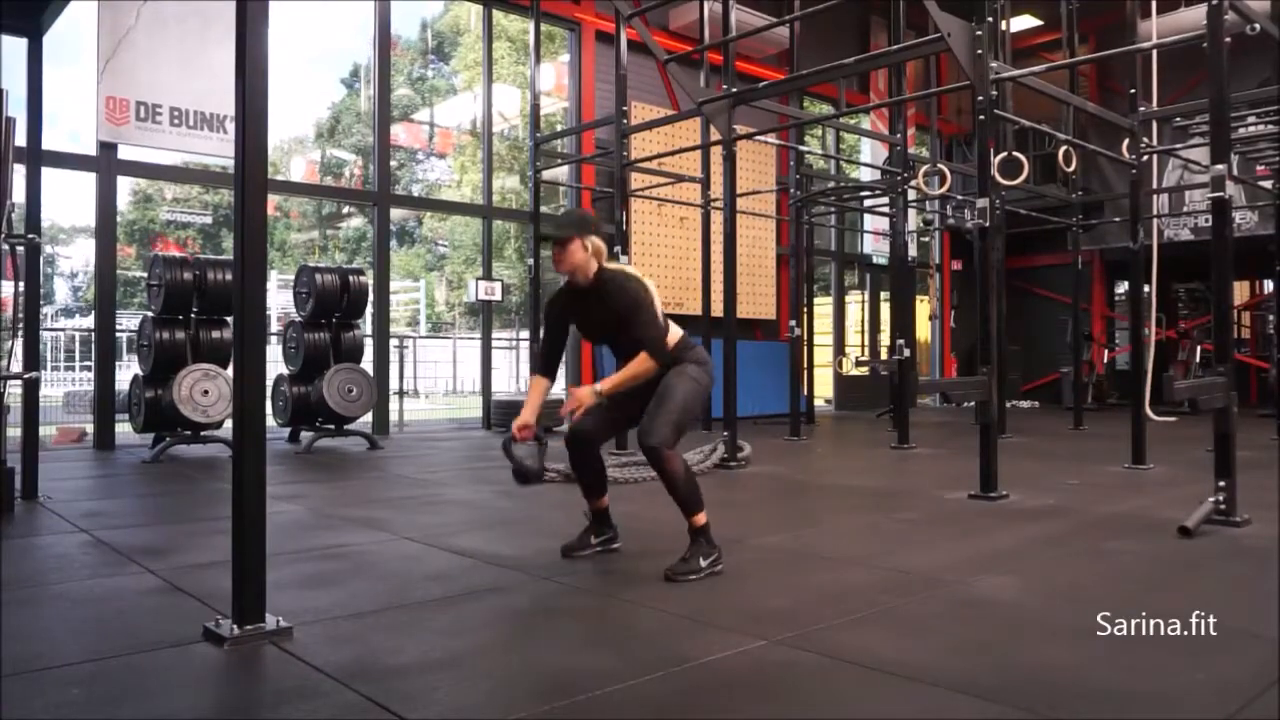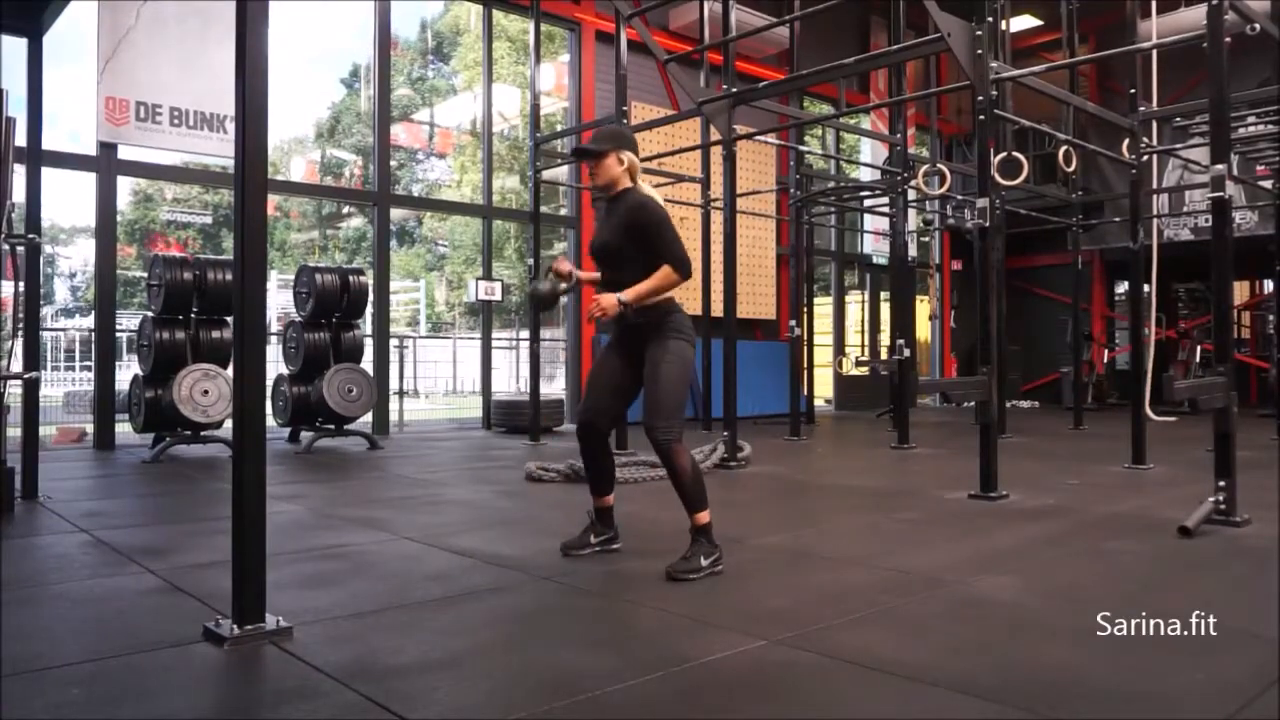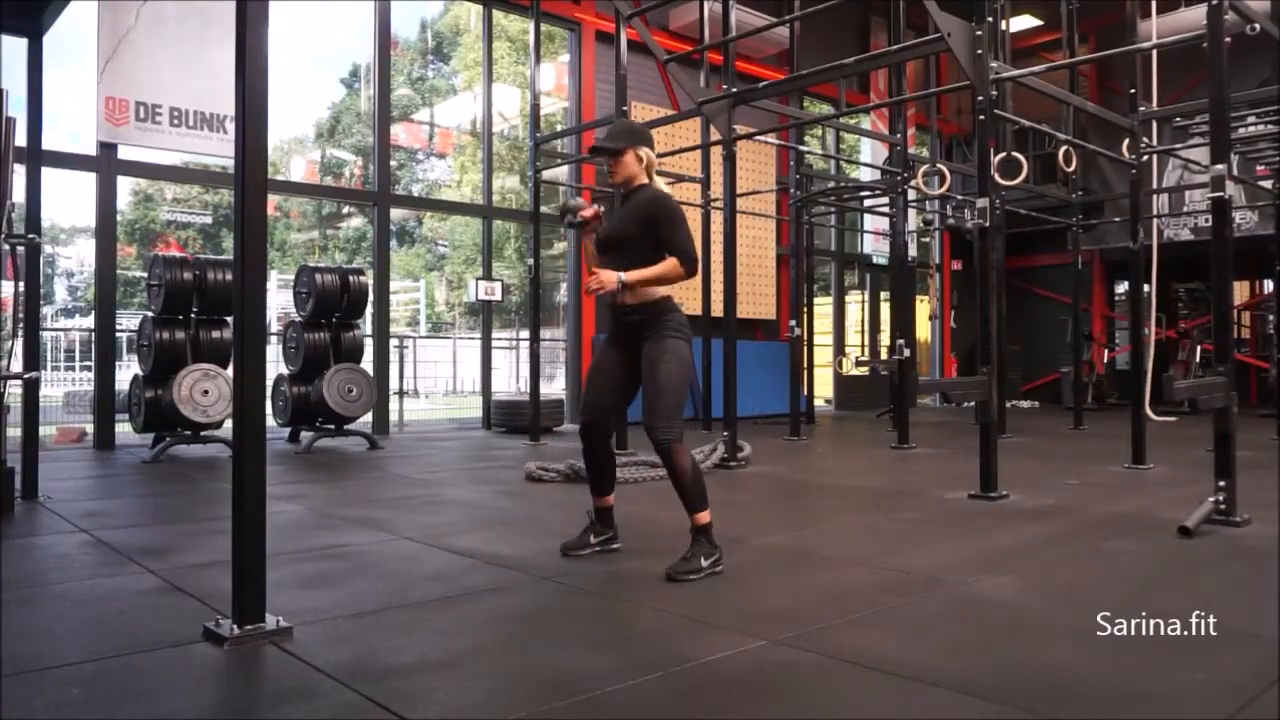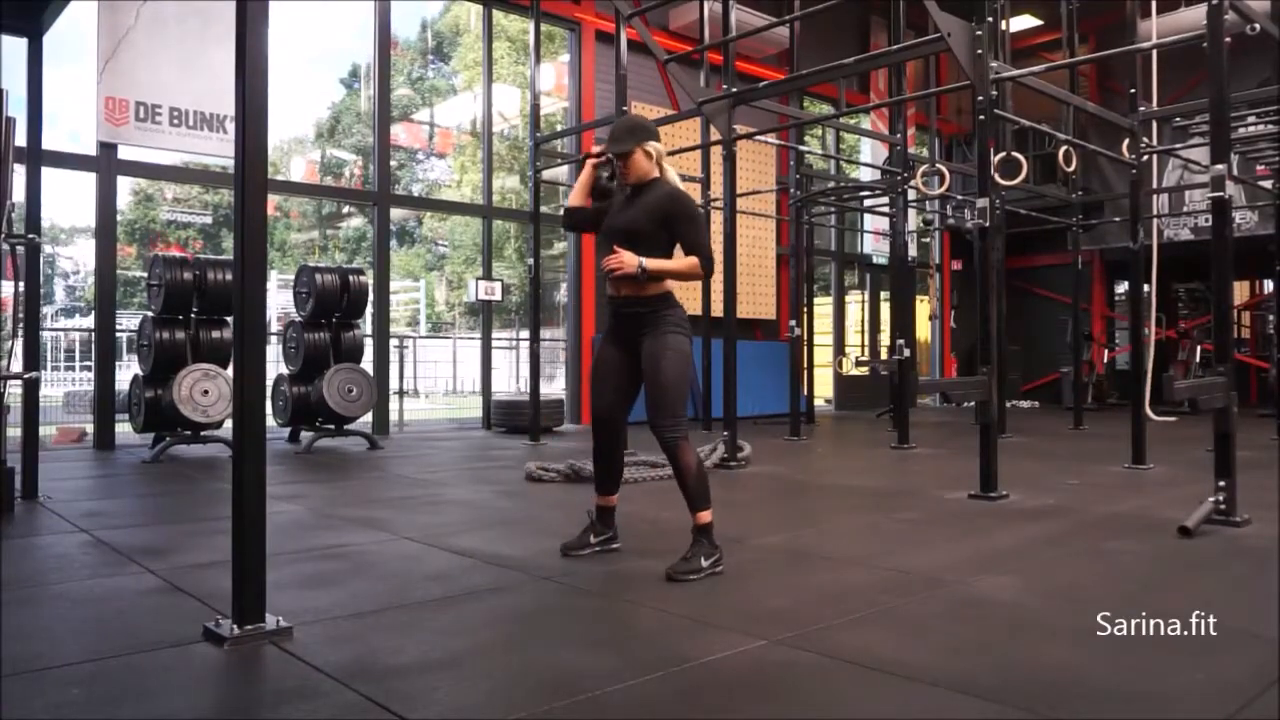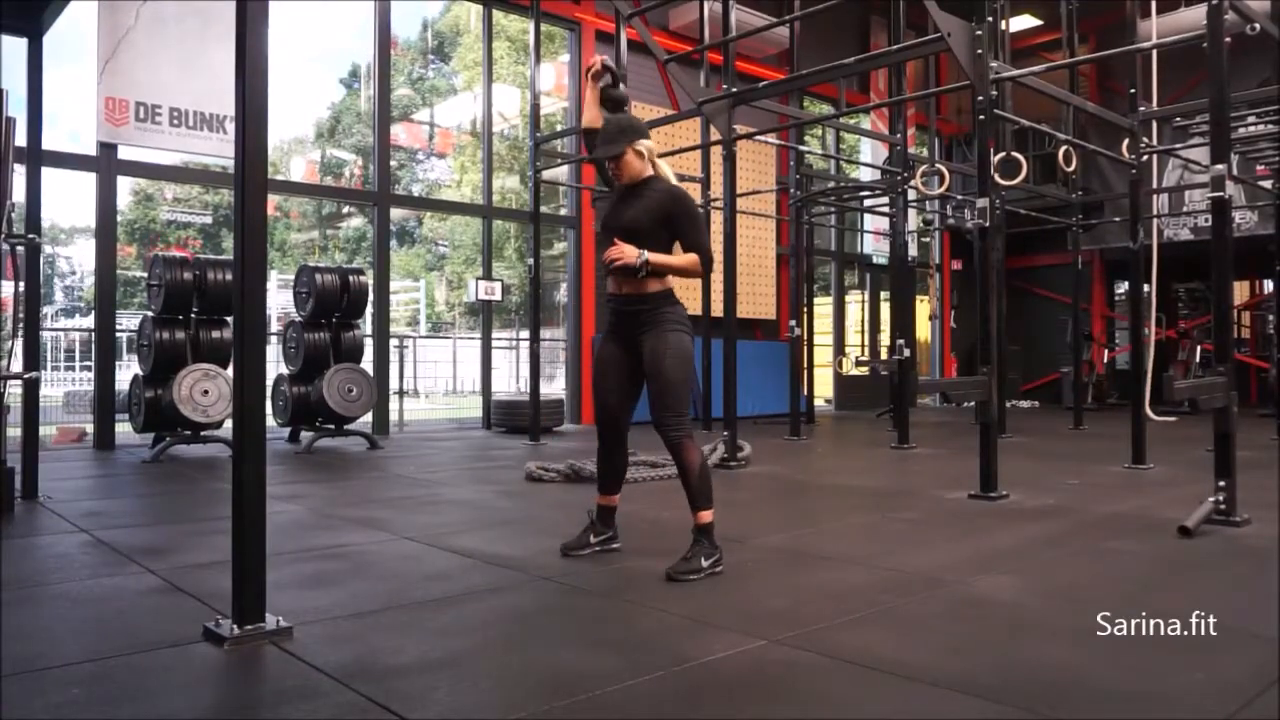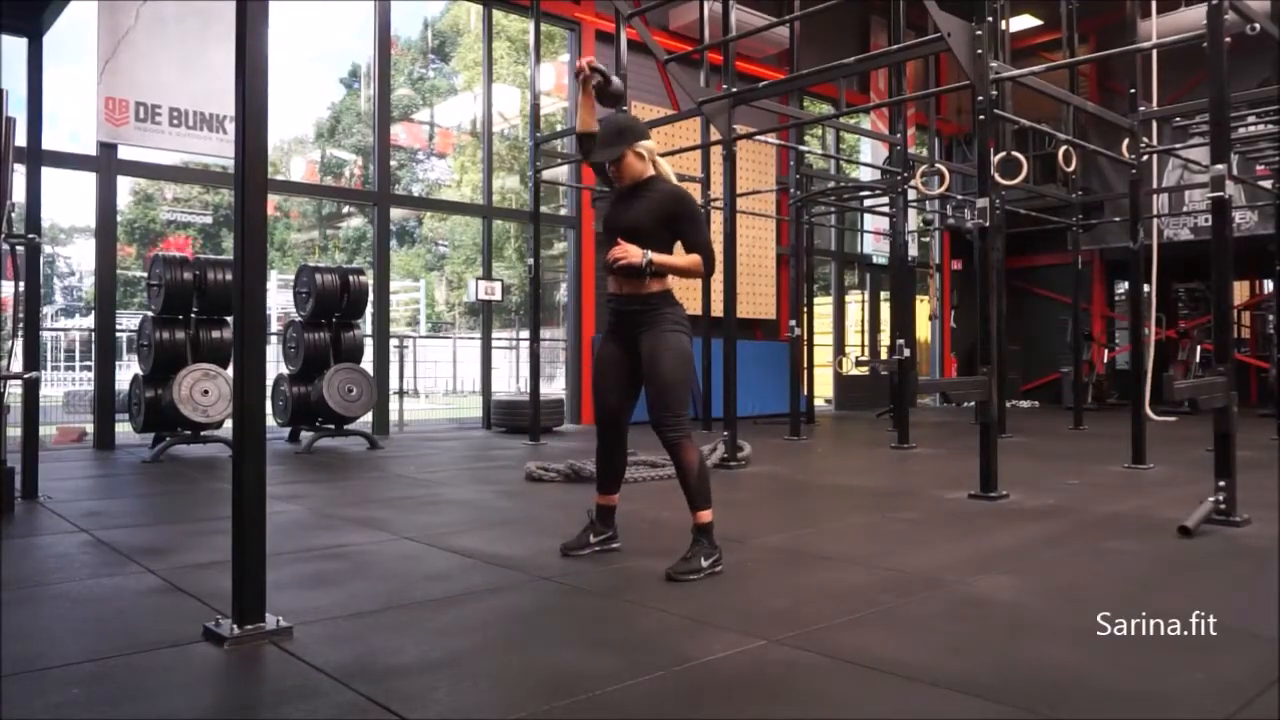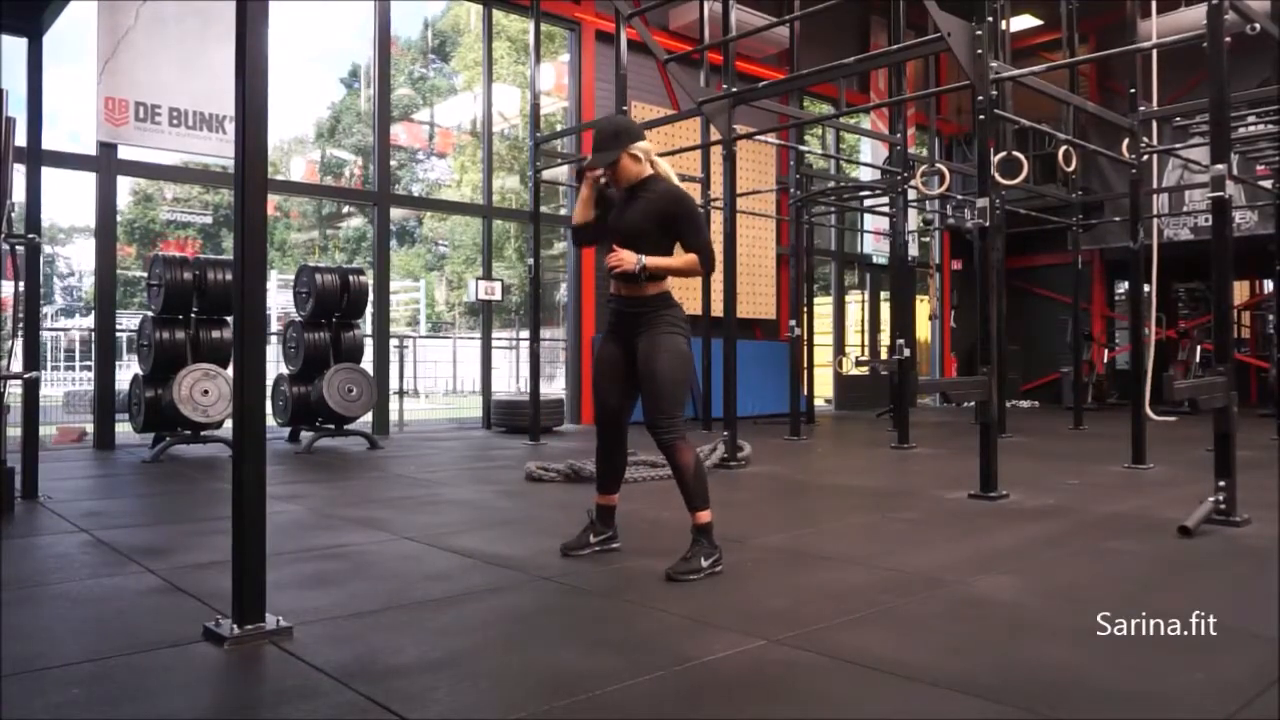
dt=0.2s
person 1, frame 1
left shoulder: (621, 287)
right shoulder: (563, 301)
left elbow: (655, 352)
right elbow: (546, 363)
left wrist: (598, 392)
right wrist: (529, 413)
left hip: (685, 363)
right hip: (639, 372)
left knee: (655, 440)
right knee: (580, 436)
left ankle: (705, 548)
right ankle: (602, 528)
person 1, frame 2
left shoulder: (641, 206)
right shoulder: (605, 212)
left elbow: (680, 267)
left wrist: (623, 299)
right wrist: (575, 273)
left hip: (665, 330)
right hip: (625, 334)
left knee: (662, 433)
right knee: (590, 425)
left ankle: (706, 544)
right ankle: (604, 527)
person 1, frame 3
left shoulder: (657, 202)
right shoulder: (619, 210)
left elbow: (685, 264)
right elbow: (599, 264)
left wrist: (622, 278)
right wrist: (588, 227)
left hip: (661, 327)
right hip: (620, 330)
left knee: (663, 432)
right knee: (593, 425)
left ankle: (707, 545)
right ankle: (603, 527)
person 1, frame 4
left shoulder: (673, 199)
right shoulder: (623, 201)
left elbow: (703, 265)
right elbow: (573, 219)
left wrist: (642, 264)
right wrist: (588, 166)
left hip: (660, 321)
right hip: (618, 324)
left knee: (669, 430)
right knee: (604, 425)
left ankle: (707, 546)
right ankle: (604, 528)
person 1, frame 5
left shoulder: (671, 197)
right shoulder: (621, 189)
left elbow: (701, 262)
right elbow: (590, 135)
left wrist: (644, 257)
right wrist: (592, 84)
left hip: (661, 320)
right hip: (618, 323)
left knee: (674, 429)
right knee: (609, 425)
left ankle: (707, 543)
right ankle: (604, 525)
person 1, frame 6
left shoulder: (672, 197)
right shoulder: (621, 188)
left elbow: (703, 262)
right elbow: (587, 140)
left wrist: (646, 258)
right wrist: (587, 88)
left hip: (660, 321)
right hip: (618, 322)
left knee: (671, 427)
right knee: (609, 420)
left ankle: (706, 542)
right ankle: (604, 526)
person 1, frame 7
left shoulder: (670, 196)
right shoulder: (621, 196)
left elbow: (703, 259)
right elbow: (582, 232)
left wrist: (643, 263)
right wrist: (591, 185)
left hip: (658, 322)
right hip: (618, 323)
left knee: (666, 429)
right knee: (608, 423)
left ankle: (706, 545)
right ankle: (604, 527)
